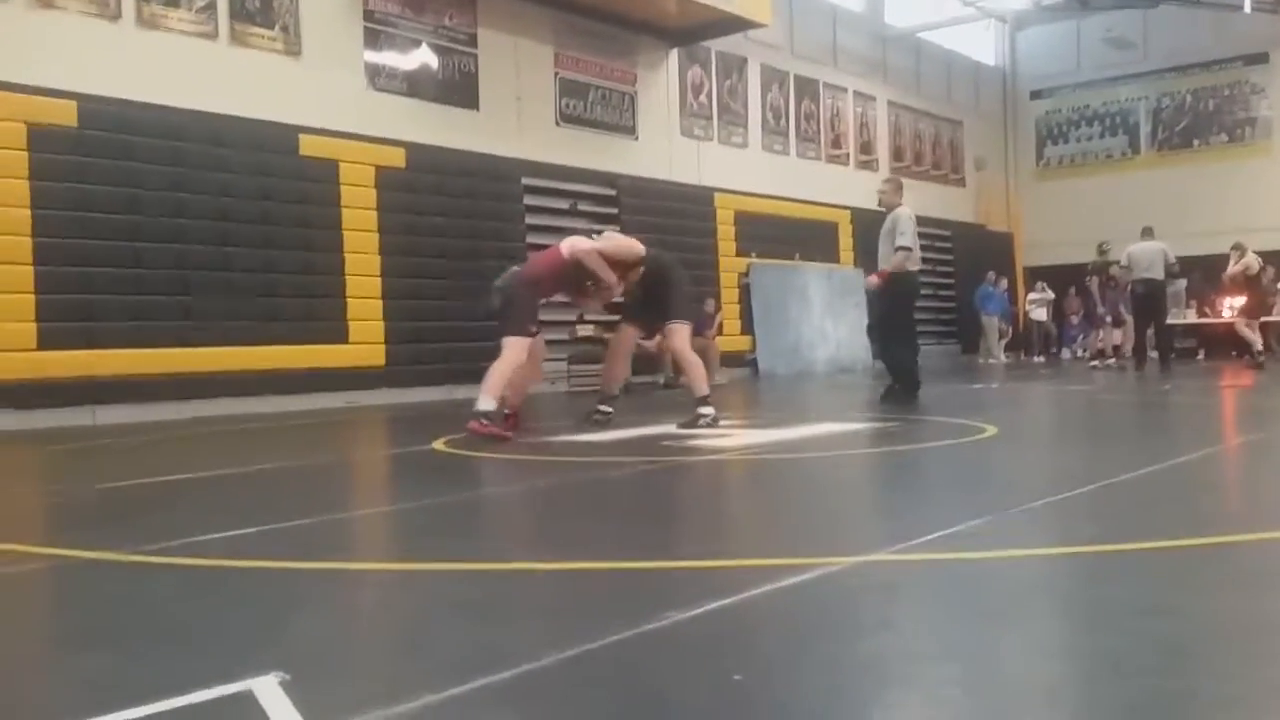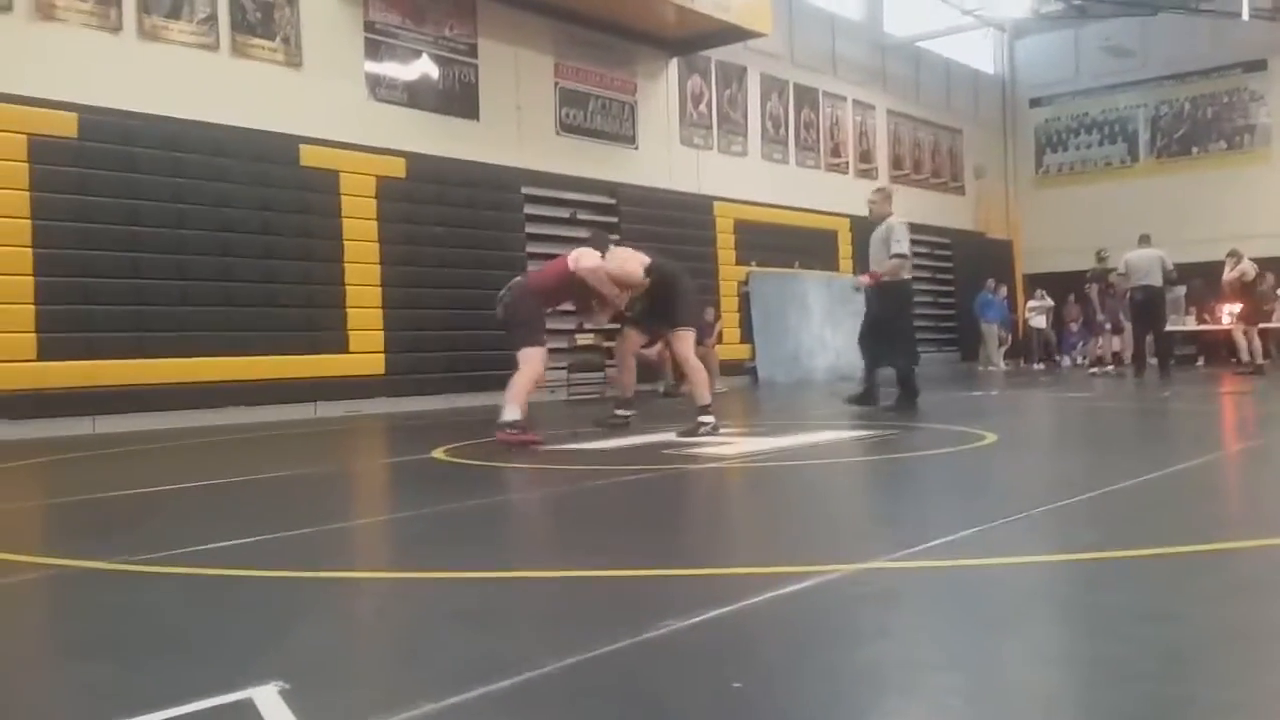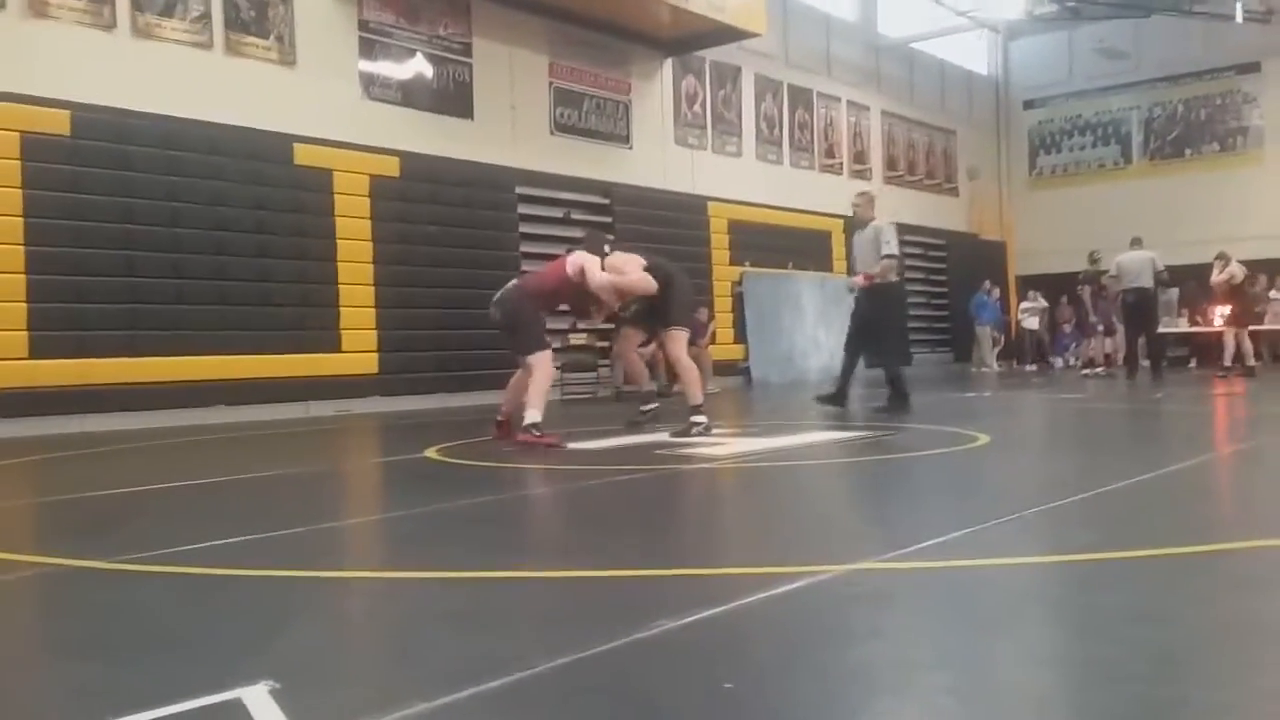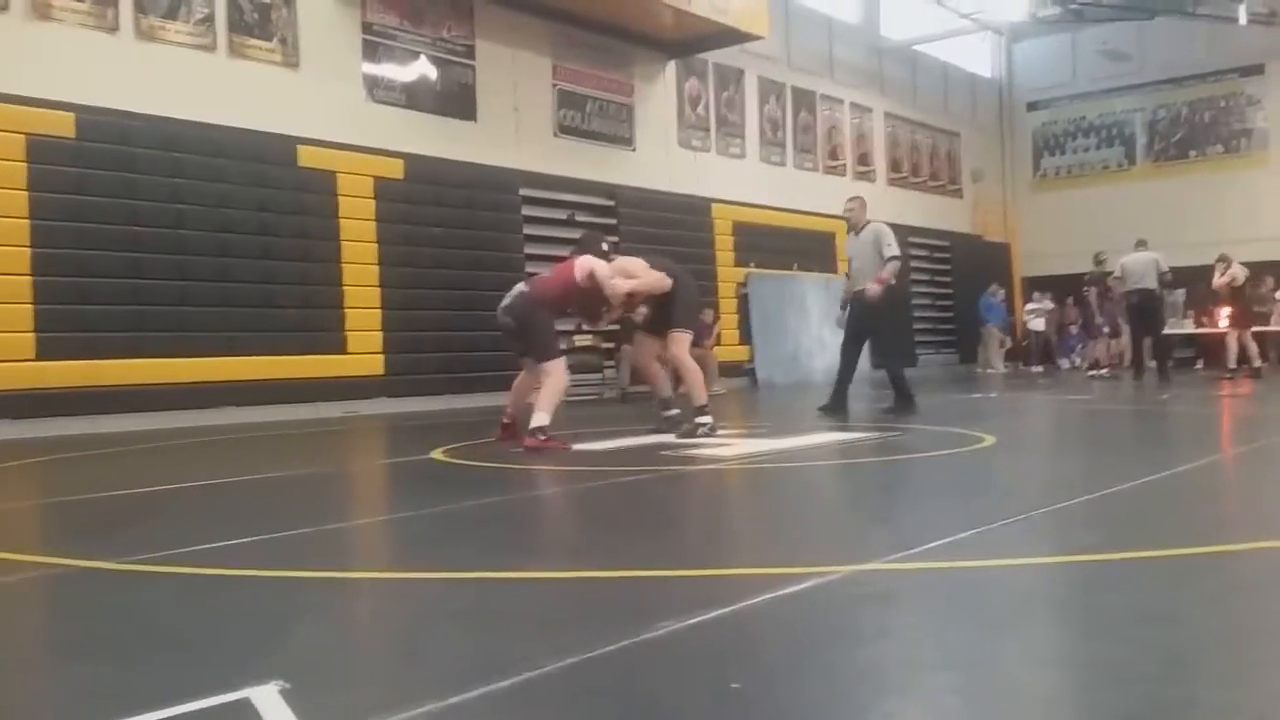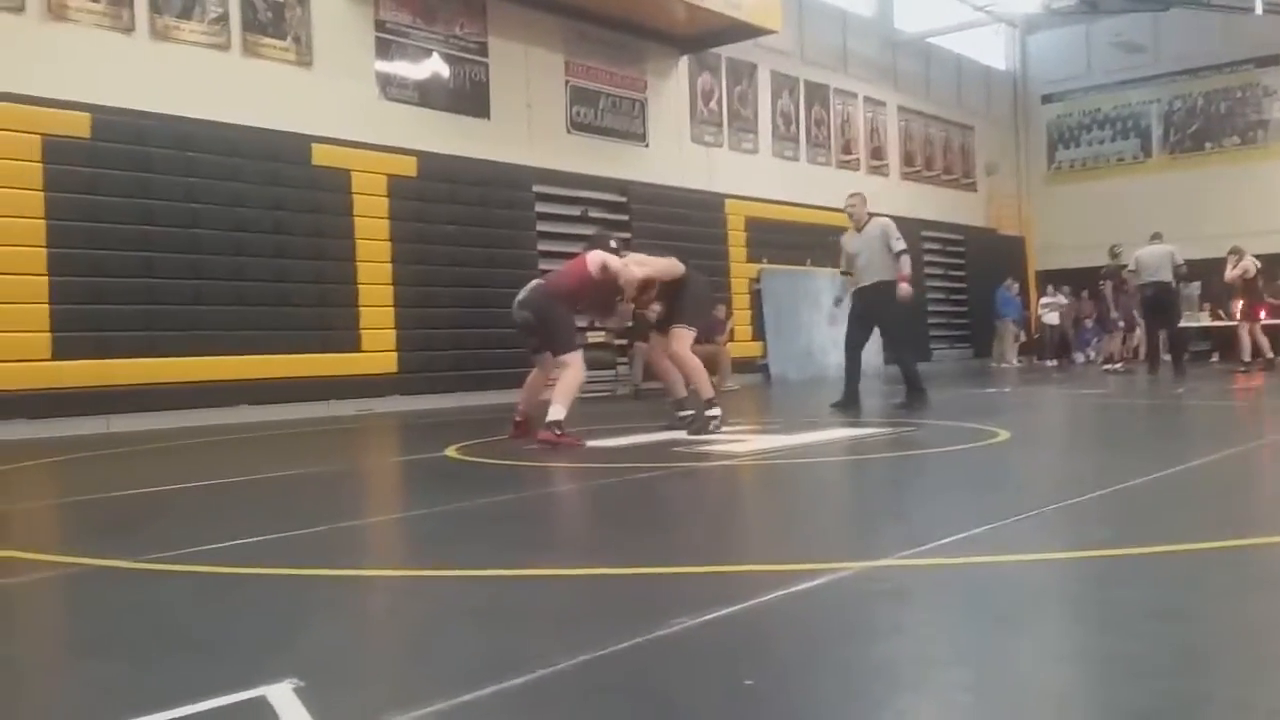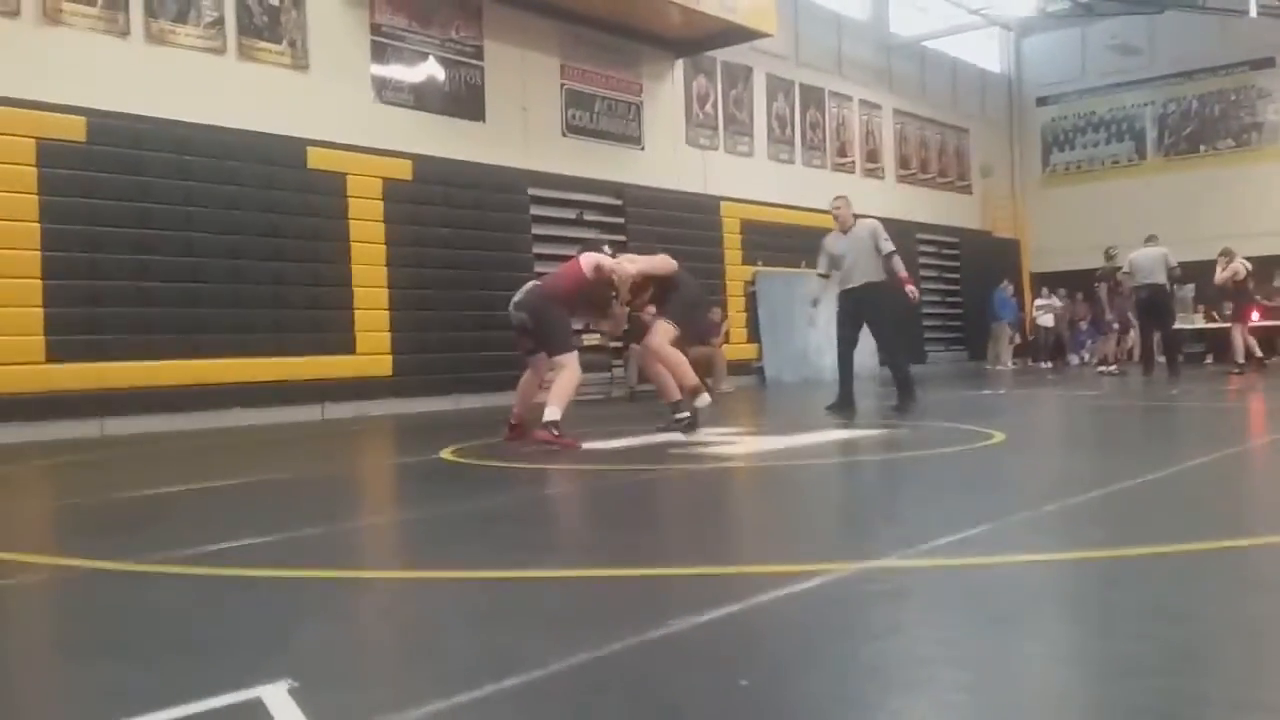
dt=0.1s
person 1, frame 1
left shoulder: (903, 215)
right shoulder: (891, 217)
left elbow: (904, 251)
left wrist: (879, 275)
left hip: (900, 281)
right hip: (892, 281)
left knee: (902, 336)
right knee: (883, 333)
left ankle: (908, 388)
right ankle: (900, 381)
person 1, frame 2
left shoulder: (896, 225)
right shoulder: (876, 231)
left elbow: (900, 259)
left wrist: (870, 277)
left hip: (896, 290)
right hip: (880, 292)
left knee: (898, 345)
right knee: (868, 341)
left ankle: (908, 396)
right ankle: (869, 391)
person 1, frame 3
left shoulder: (882, 227)
right shoulder: (857, 235)
left elbow: (891, 260)
left wrist: (866, 277)
left hip: (883, 292)
right hip: (865, 295)
left knee: (886, 347)
right knee: (853, 344)
left ankle: (899, 398)
right ankle: (840, 393)
person 1, frame 4
left shoulder: (879, 230)
right shoulder: (850, 240)
left elbow: (894, 261)
left wrist: (879, 283)
right wrist: (845, 304)
left hip: (880, 298)
right hip: (859, 300)
left knee: (888, 350)
right knee: (848, 351)
left ankle: (905, 399)
right ankle: (838, 400)
person 1, frame 5
left shoulder: (884, 225)
right shoulder: (846, 239)
left elbow: (903, 253)
right elbow: (847, 273)
left wrist: (905, 280)
right wrist: (838, 299)
left hip: (886, 292)
right hip: (861, 295)
left knee: (896, 343)
right knee: (852, 346)
left ankle: (916, 392)
right ankle: (851, 397)
person 1, frame 6
left shoulder: (871, 226)
right shoulder: (829, 240)
left elbow: (892, 254)
right elbow: (824, 273)
left wrist: (905, 281)
right wrist: (815, 300)
left hip: (876, 291)
right hip: (847, 296)
left knee: (888, 344)
right knee: (844, 348)
left ankle: (907, 394)
right ankle: (845, 399)
person 2, frame 1
left shoulder: (574, 275)
right shoulder: (580, 244)
left elbow: (587, 303)
right elbow: (585, 251)
left wrist: (608, 288)
right wrist: (612, 279)
left hip: (516, 290)
right hip: (518, 291)
left knee: (536, 354)
right knee: (515, 355)
left ankle: (511, 414)
right ankle: (482, 417)
person 2, frame 2
right shoulder: (590, 256)
left elbow: (595, 316)
right elbow: (590, 268)
left wrist: (612, 302)
right wrist: (616, 294)
left hip: (515, 299)
right hip: (522, 301)
left knee: (534, 365)
right knee: (533, 366)
left ankle: (511, 421)
right ankle: (510, 426)
person 2, frame 3
right shoulder: (590, 261)
left elbow: (591, 316)
right elbow: (599, 284)
left wrist: (606, 306)
right wrist: (611, 300)
left hip: (508, 302)
right hip: (521, 305)
left knee: (530, 368)
right knee: (544, 370)
left ankle: (503, 424)
right ankle: (531, 429)
person 2, frame 4
left shoulder: (570, 271)
right shoulder: (594, 264)
right elbow: (615, 291)
right wrist: (617, 303)
left hip: (510, 307)
right hip: (530, 309)
left knee: (534, 369)
right knee: (558, 377)
left ankle: (507, 424)
right ankle: (538, 433)
person 2, frame 5
left shoulder: (581, 267)
right shoulder: (603, 258)
right elbow: (629, 277)
left hip: (525, 302)
right hip: (548, 304)
left knee: (545, 366)
right knee: (575, 368)
left ankle: (520, 422)
right ankle: (553, 427)
person 2, frame 6
right shoulder: (596, 260)
right elbow: (625, 271)
left hip: (521, 305)
right hip: (543, 304)
left knee: (538, 368)
right knee: (571, 371)
left ankle: (515, 426)
right ankle: (550, 427)
person 3, frame 1
left shoulder: (607, 241)
left elbow: (636, 250)
left hip: (671, 283)
right hip: (646, 290)
left knee: (677, 345)
right knee: (619, 346)
left ankle: (707, 411)
right ankle: (604, 407)
person 3, frame 2
left shoulder: (614, 259)
right shoulder: (609, 263)
left elbow: (636, 275)
left wrist: (604, 268)
left hip: (678, 290)
right hip: (657, 298)
left knee: (683, 352)
right knee: (625, 347)
left ankle: (707, 419)
right ankle: (623, 409)
person 3, frame 3
left shoulder: (614, 263)
right shoulder: (605, 265)
left elbow: (649, 286)
left wrist: (609, 280)
left hip: (674, 289)
right hip: (654, 298)
left knee: (675, 352)
right knee: (624, 345)
left ankle: (699, 418)
right ankle: (649, 404)
person 3, frame 4
left shoulder: (619, 269)
left elbow: (664, 282)
left wrist: (628, 284)
left hip: (680, 291)
right hip: (662, 300)
left knee: (676, 353)
right knee: (642, 355)
left ankle: (705, 420)
right ankle: (671, 413)
person 3, frame 5
left shoulder: (630, 265)
left elbow: (677, 267)
left wrist: (643, 273)
left hip: (691, 289)
right hip: (674, 296)
left knee: (677, 349)
right knee: (655, 353)
left ankle: (713, 412)
right ankle: (685, 413)
person 3, frame 6
left shoulder: (624, 265)
left elbow: (670, 264)
left wrist: (638, 268)
left hip: (684, 293)
right hip: (672, 297)
left knee: (655, 344)
right knee: (648, 356)
left ankle: (699, 395)
right ankle: (681, 414)
